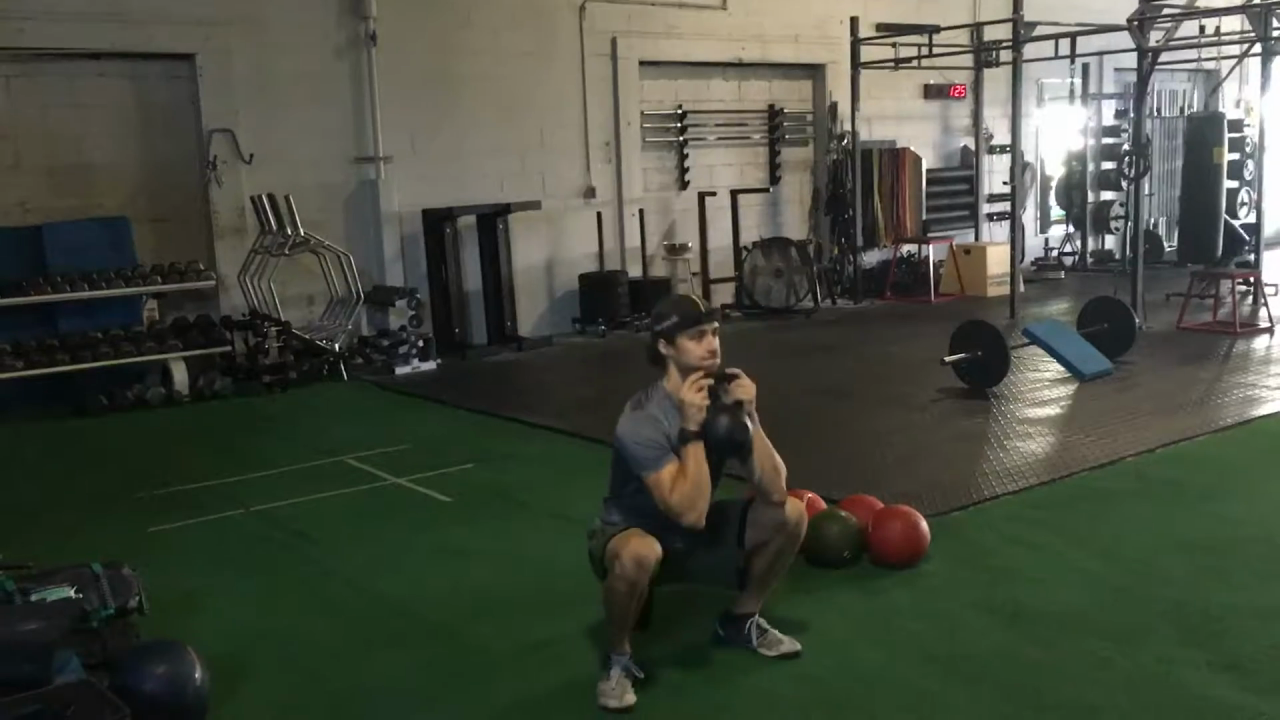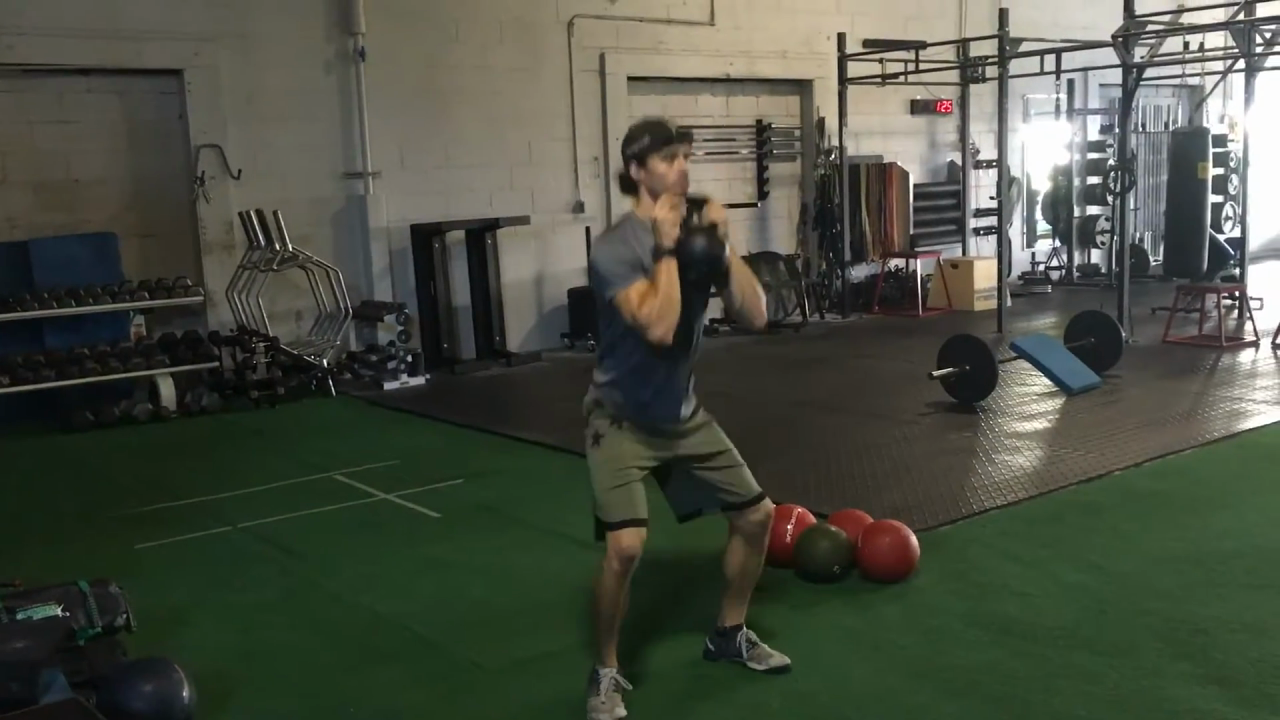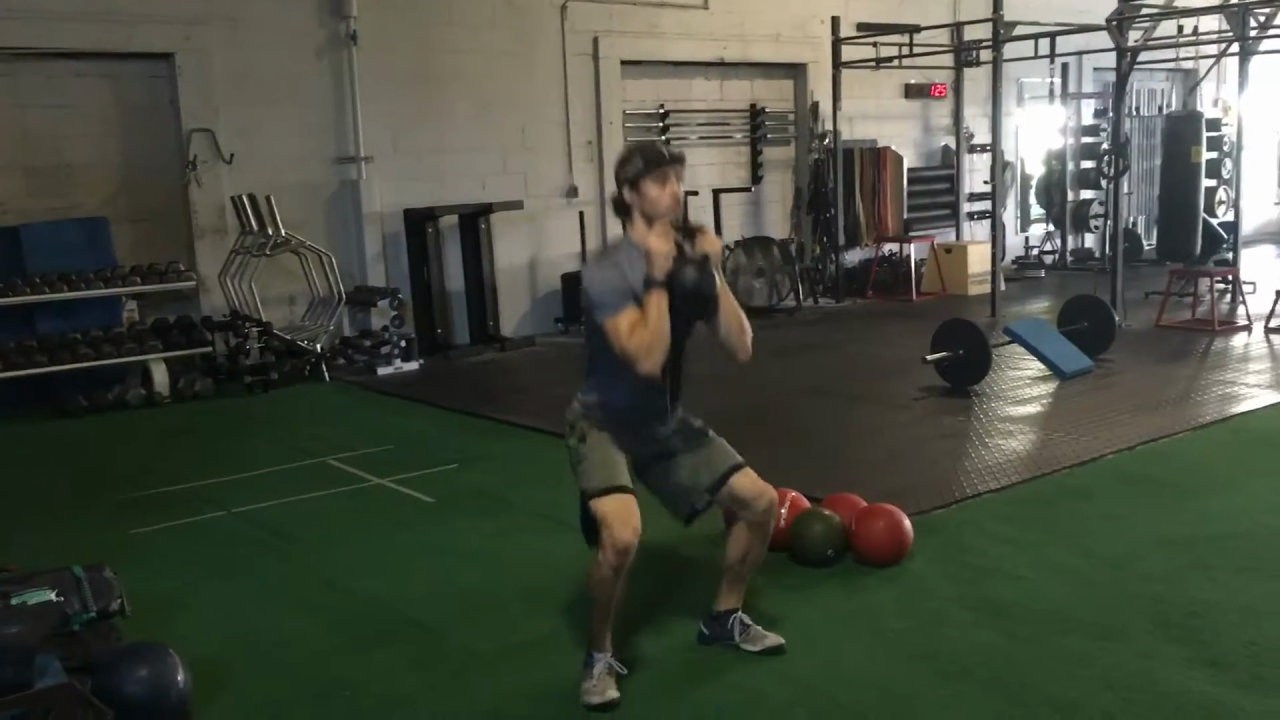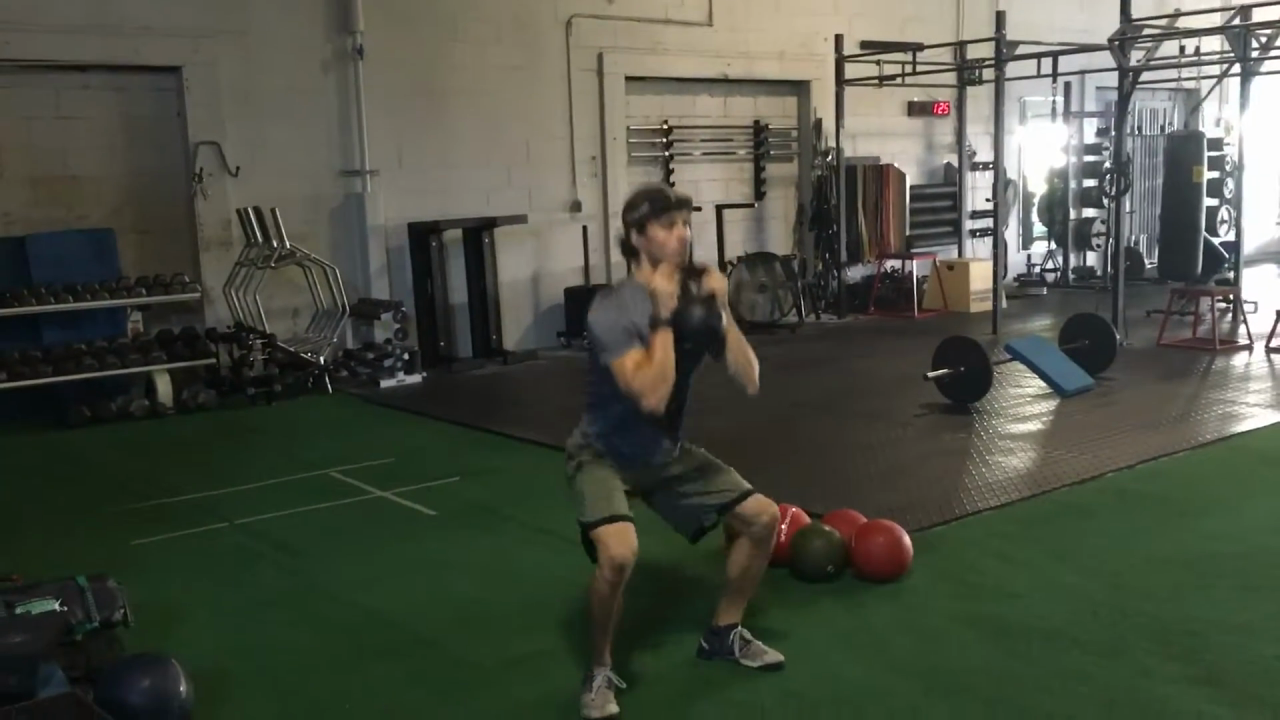
dt=1s
person 1, frame 1
left shoulder: (728, 400)
right shoulder: (641, 422)
left elbow: (775, 492)
right elbow: (691, 513)
left wrist: (750, 417)
right wrist: (690, 428)
left hip: (693, 537)
right hip: (628, 532)
left knee: (790, 516)
right knee: (640, 554)
left ankle: (740, 621)
right ankle: (618, 659)
person 1, frame 2
right shoulder: (615, 246)
left elbow: (755, 315)
right elbow: (659, 326)
left wrist: (723, 242)
right wrist: (665, 247)
left hip: (684, 415)
right hip: (622, 418)
left knee: (756, 516)
right knee: (626, 546)
left ankle: (729, 635)
person 1, frame 3
left shoulder: (690, 260)
right shoulder: (606, 272)
left elbow: (741, 348)
right elbow: (646, 360)
left wrist: (714, 275)
right wrist: (657, 277)
left hip: (666, 425)
right hip: (603, 427)
left knee: (760, 502)
right knee: (622, 535)
left ankle: (724, 618)
right ankle: (600, 655)
person 1, frame 4
left shoulder: (696, 295)
right shoulder: (612, 310)
left elbow: (749, 381)
right elbow: (652, 397)
left wrist: (720, 310)
right wrist: (663, 315)
left hip: (669, 453)
right hip: (605, 455)
left knee: (761, 518)
right knee: (619, 552)
left ankle: (724, 633)
right ankle: (600, 671)
